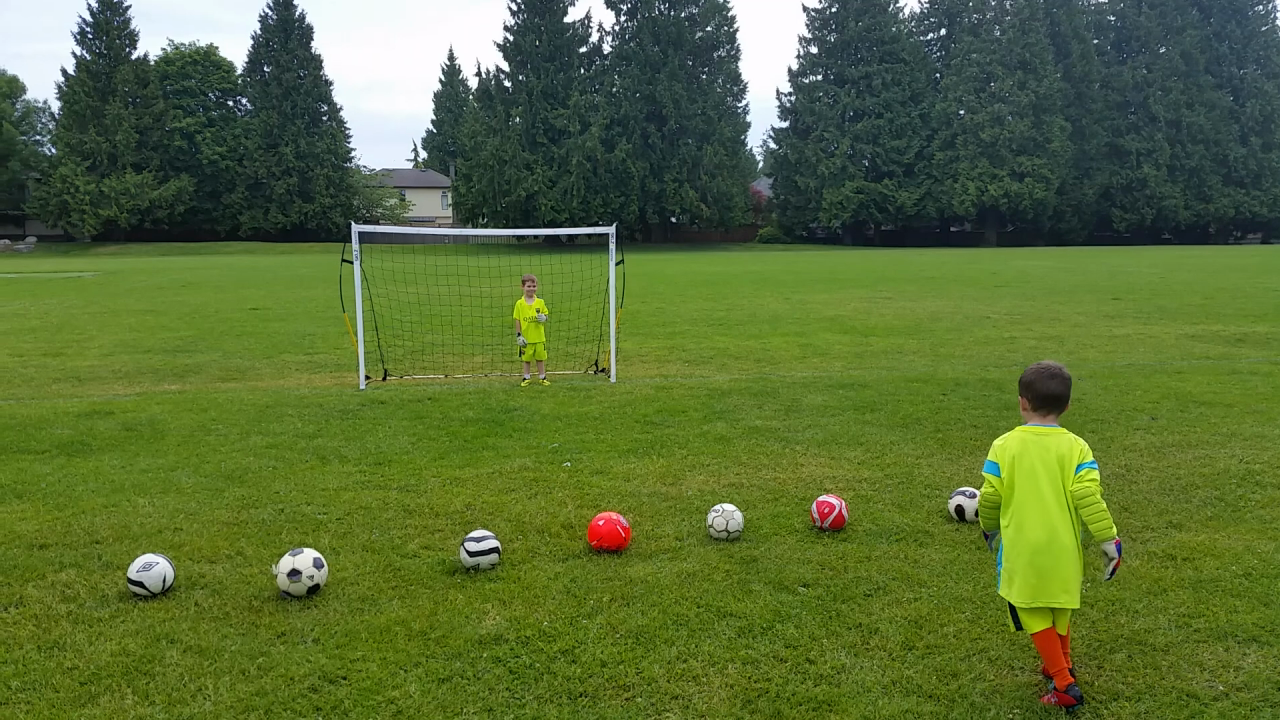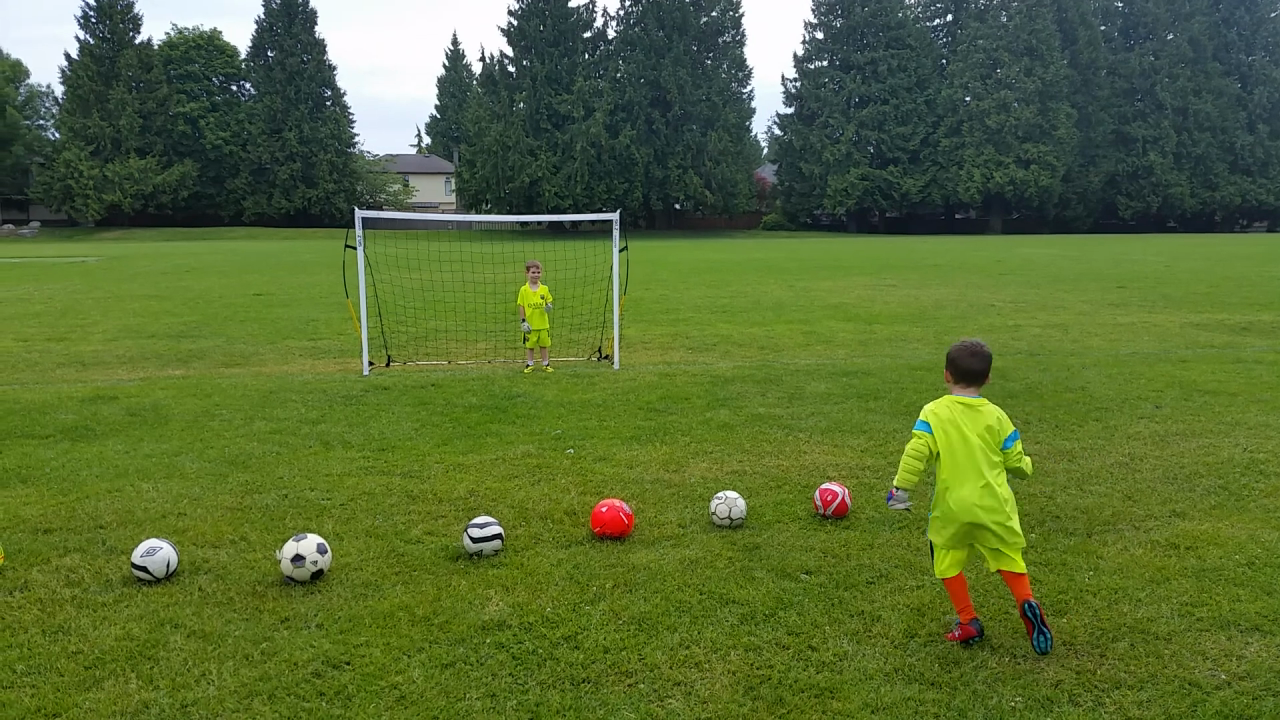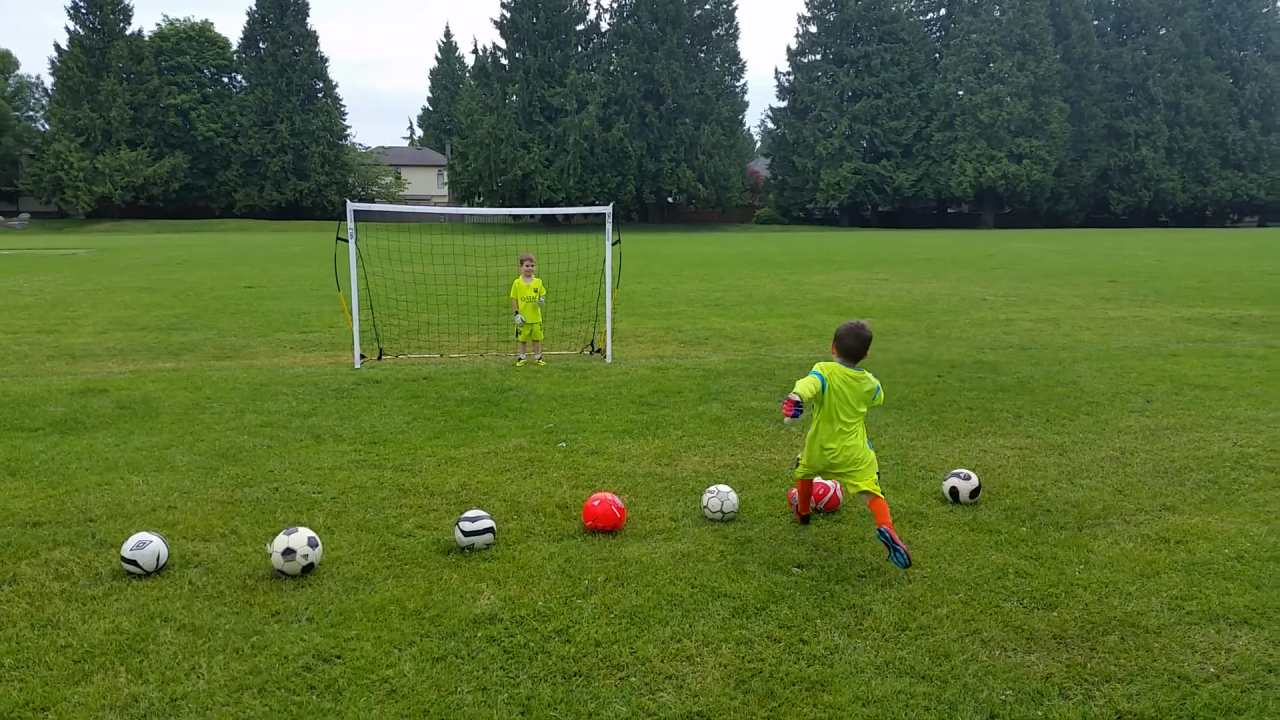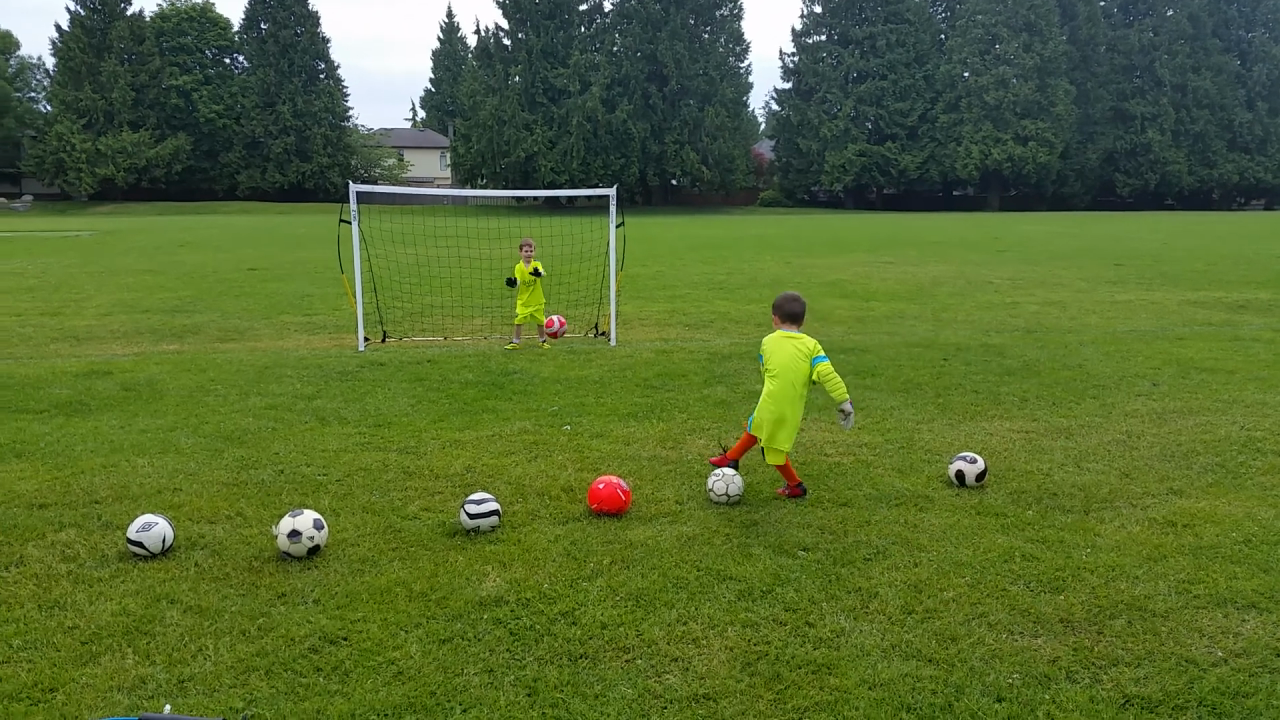
dt=0.4s
person 1, frame 1
left shoulder: (1004, 446)
right shoulder: (1076, 447)
left elbow: (989, 498)
right elbow: (1089, 498)
left wrist: (989, 529)
right wrist: (1110, 541)
left hip: (1022, 549)
right hip: (1063, 548)
left knee: (1036, 616)
right knee: (1060, 610)
left ankle: (1064, 686)
right ankle: (1060, 667)
person 1, frame 2
left shoulder: (933, 412)
right shoulder: (997, 415)
left elbow: (916, 454)
right elbow: (1016, 462)
left wrist: (899, 488)
right wrist: (1027, 465)
left hip: (953, 506)
right hip: (995, 505)
left knee: (948, 561)
right knee: (1009, 559)
left ankle: (968, 623)
right ankle: (1028, 604)
person 1, frame 3
left shoulder: (824, 371)
right shoulder: (868, 381)
left elbow: (809, 385)
right elbow: (877, 398)
left wrist: (795, 396)
left hip: (820, 449)
right hip: (854, 449)
left knee: (805, 469)
right knee: (872, 493)
left ankle: (803, 511)
right ankle: (886, 529)
person 1, frame 4
left shoulder: (768, 342)
right shoulder: (812, 345)
right elbow: (827, 375)
right wrist: (844, 402)
left hip: (770, 407)
right hip: (791, 412)
left knee: (772, 447)
right knee: (757, 429)
left ankle: (795, 486)
right ankle: (730, 459)
